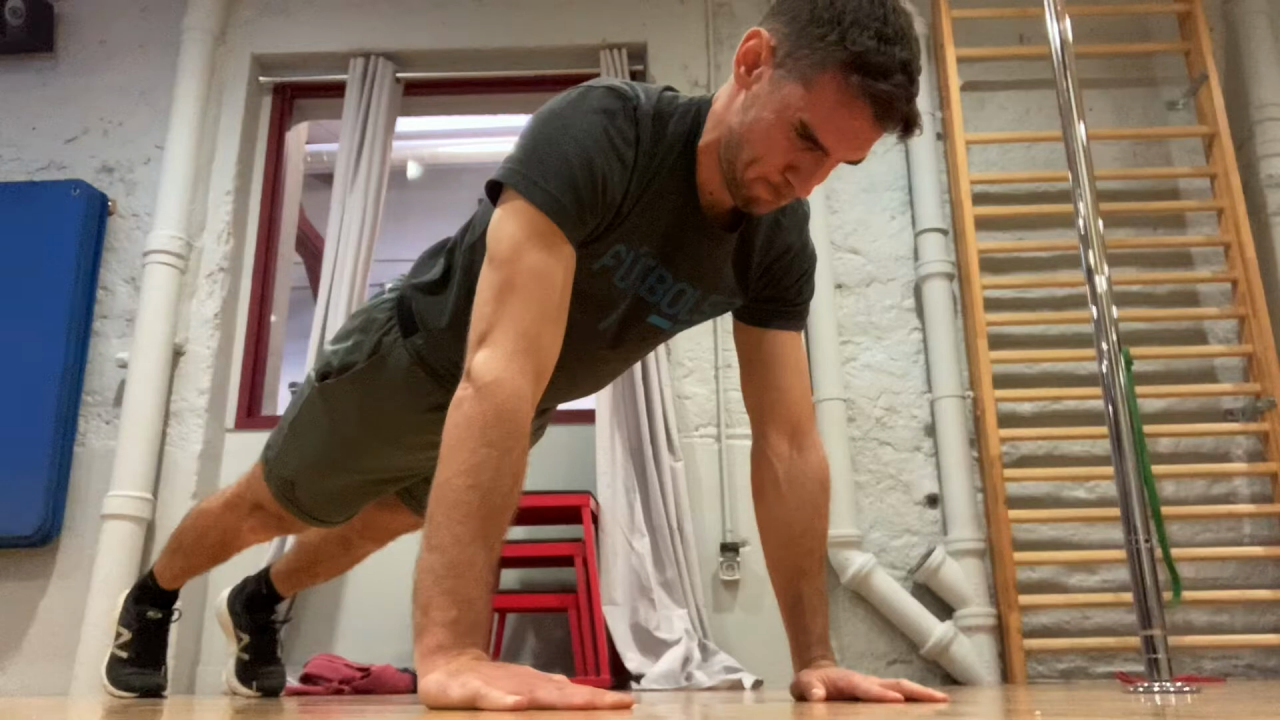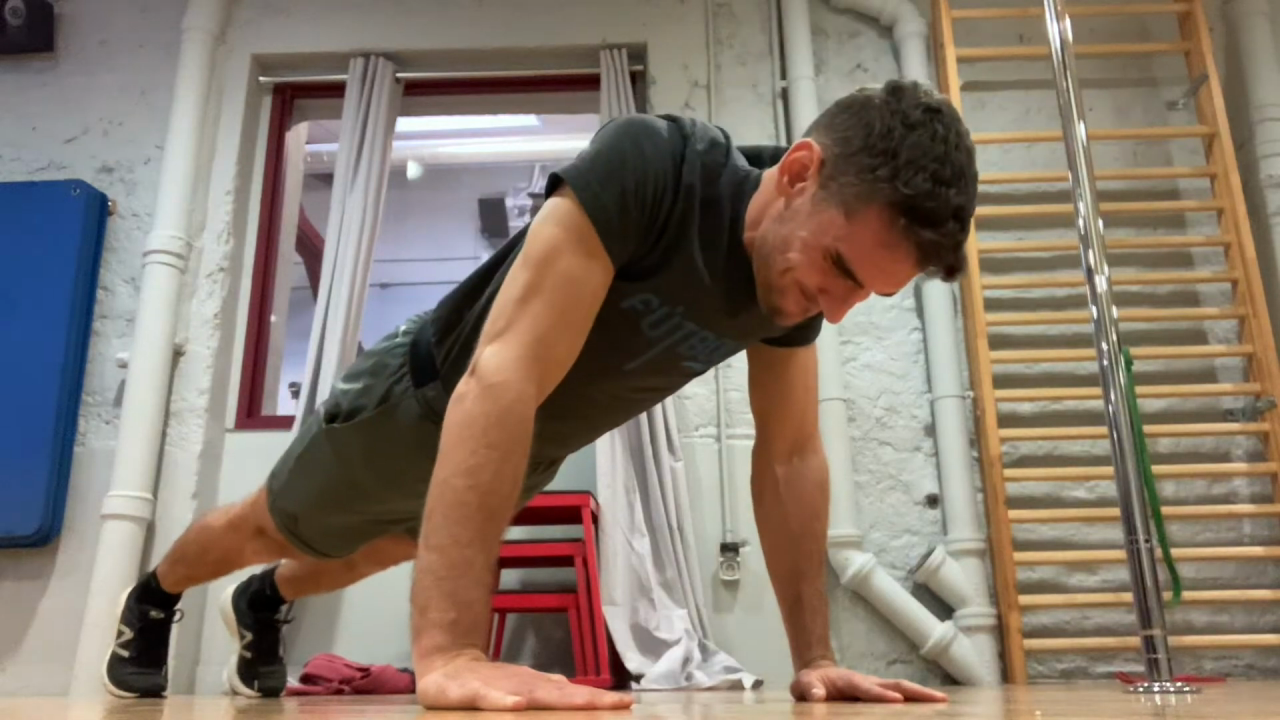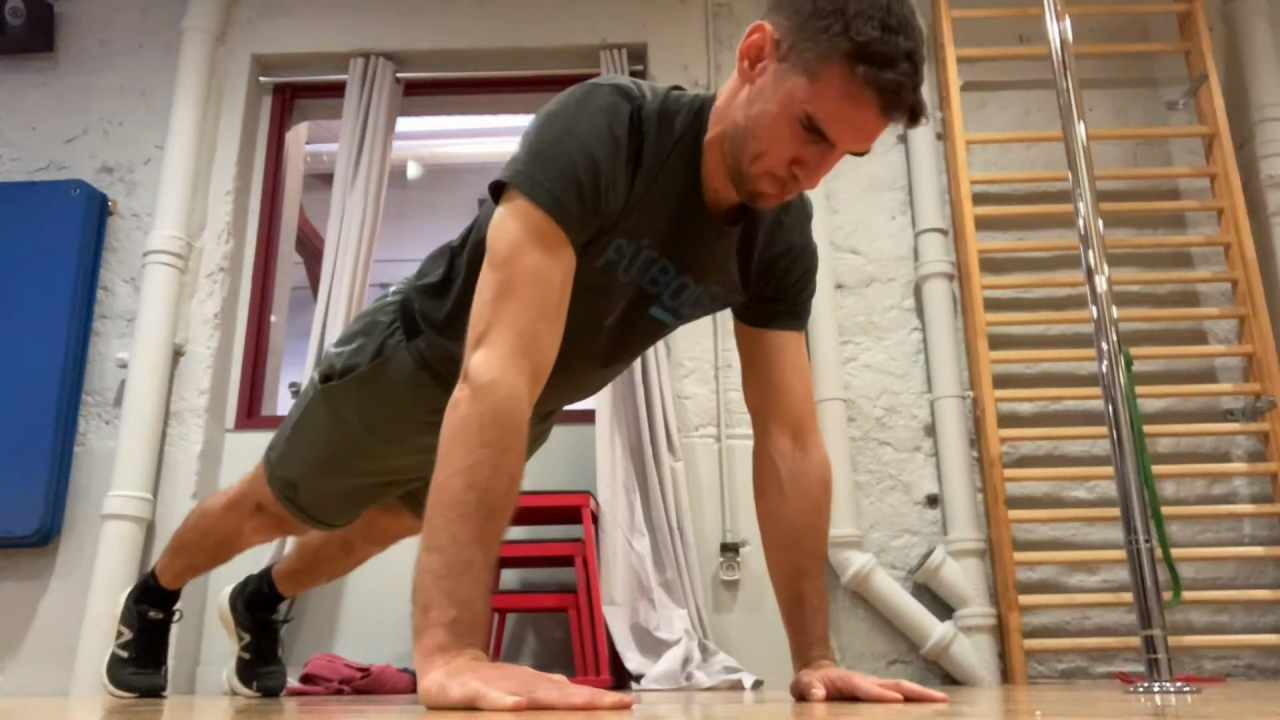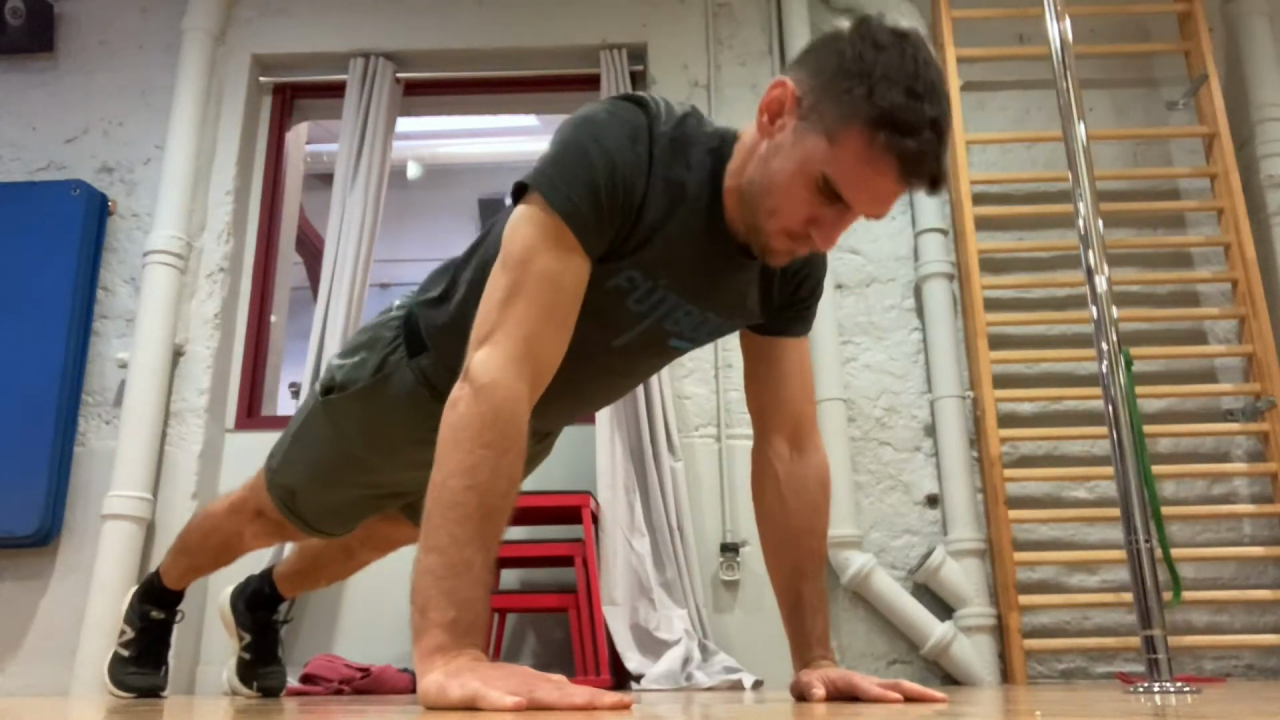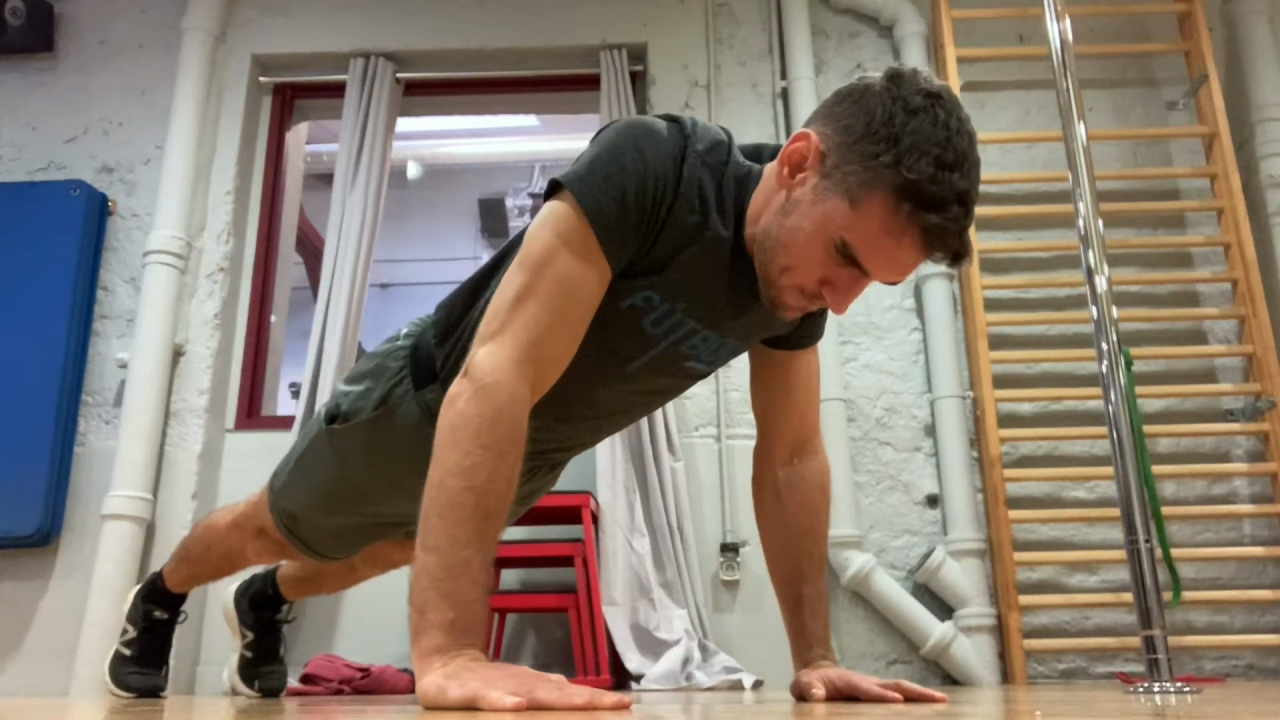
dt=1s
person 1, frame 1
left shoulder: (779, 243)
right shoulder: (596, 135)
left elbow: (787, 443)
right elbow: (497, 374)
left wrist: (814, 656)
right wrist: (450, 650)
left hip: (518, 411)
right hip: (408, 360)
left knee: (375, 527)
right knee: (270, 507)
left ankle: (258, 603)
right ankle: (150, 599)
person 1, frame 2
left shoulder: (803, 265)
right shoulder: (646, 167)
left elbow: (790, 459)
right elbow: (499, 381)
left wrist: (813, 656)
right wrist: (447, 652)
left hip: (527, 453)
right hip: (422, 400)
left knee: (381, 550)
right knee: (273, 528)
left ankle: (262, 605)
right ankle: (150, 601)
person 1, frame 3
left shoulder: (780, 240)
right shoulder: (601, 133)
left elbow: (789, 443)
right elbow: (493, 376)
left wrist: (815, 658)
right wrist: (450, 651)
left hip: (522, 413)
right hip: (412, 362)
left knee: (377, 530)
right knee: (273, 510)
left ankle: (259, 603)
right ankle: (151, 599)
person 1, frame 4
left shoulder: (791, 263)
right shoulder: (619, 153)
left elbow: (789, 450)
right elbow: (493, 381)
left wrist: (814, 655)
right wrist: (448, 651)
left hip: (529, 427)
right hip: (412, 377)
left knee: (375, 537)
right knee: (275, 516)
left ankle: (260, 603)
right ankle: (156, 598)
person 1, frame 5
left shoulder: (802, 273)
right shoulder: (647, 169)
left elbow: (791, 461)
right elbow: (493, 383)
left wrist: (814, 656)
right wrist: (446, 653)
left hip: (531, 456)
right hip: (423, 400)
left knee: (377, 553)
right knee: (275, 528)
left ankle: (264, 605)
right ankle: (156, 601)
